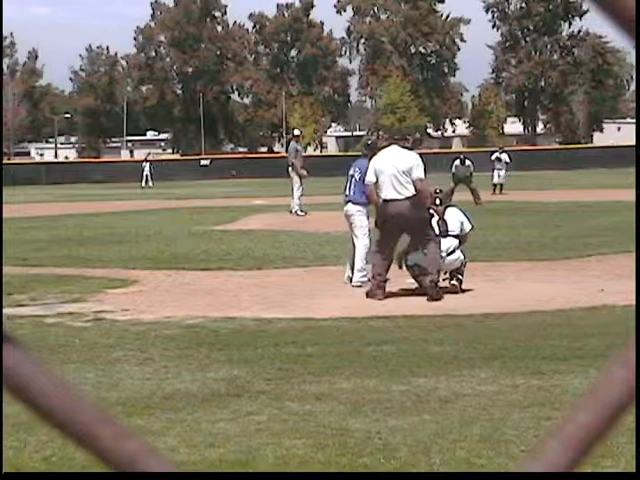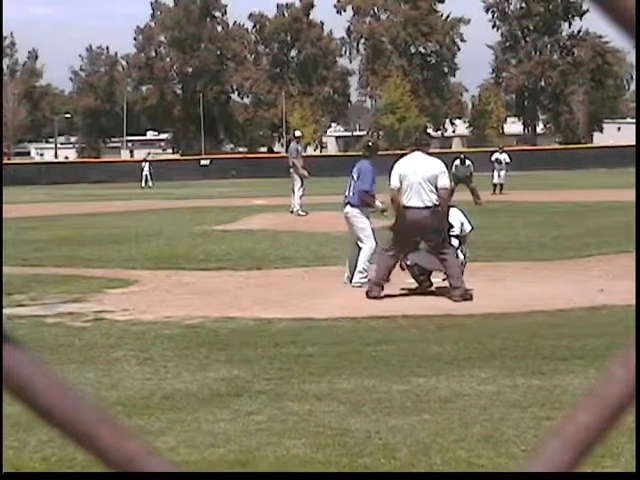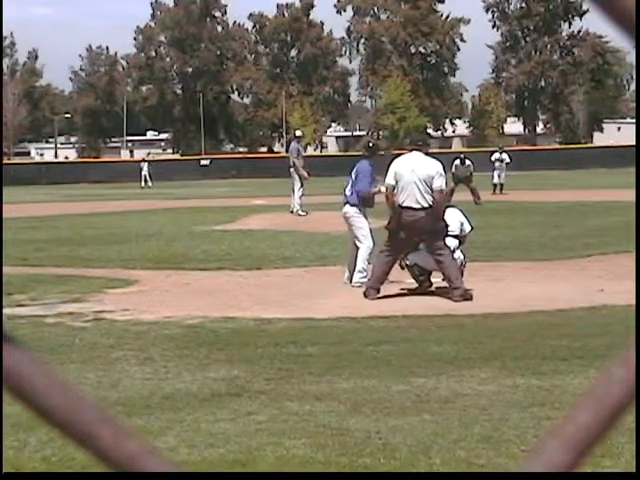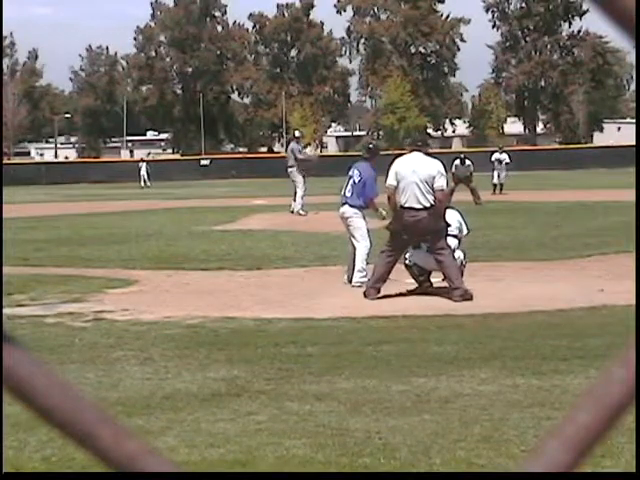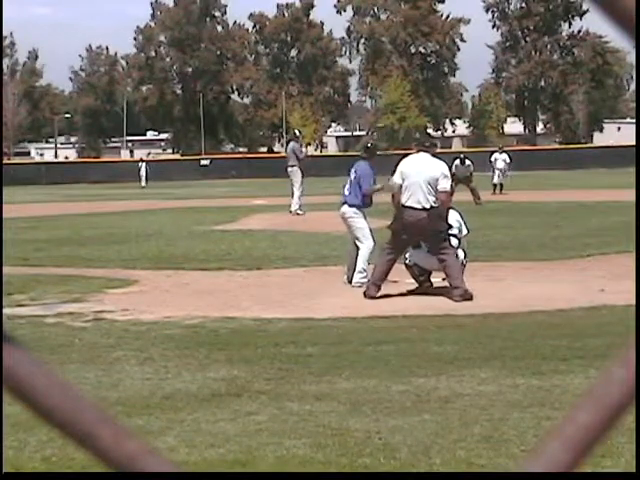
dt=0.5s
person 1, frame 1
left shoulder: (377, 158)
right shoulder: (412, 156)
left elbow: (370, 190)
right elbow: (420, 187)
left wrist: (380, 209)
right wrist: (426, 207)
left hip: (388, 208)
right hip: (411, 206)
left knee: (383, 248)
right knee: (429, 241)
left ankle: (377, 288)
right ankle: (431, 281)
person 1, frame 2
left shoulder: (400, 163)
right shoulder: (437, 164)
left elbow: (394, 195)
right elbow: (444, 196)
left wrist: (400, 215)
right wrist: (443, 217)
left hip: (408, 214)
right hip: (430, 214)
left knee: (392, 251)
right knee: (446, 251)
left ankle: (375, 287)
right ankle: (458, 290)
person 1, frame 3
left shoulder: (398, 162)
right shoulder: (434, 164)
left elbow: (389, 193)
right elbow: (438, 197)
left wrist: (395, 213)
right wrist: (438, 218)
left hip: (403, 215)
right hip: (426, 215)
left knee: (388, 252)
right knee: (442, 252)
left ankle: (372, 289)
right ankle: (458, 290)
person 1, frame 4
left shoulder: (398, 163)
right shoulder: (435, 164)
left elbow: (390, 194)
right elbow: (440, 197)
left wrist: (396, 215)
right wrist: (440, 218)
left hip: (405, 215)
right hip: (428, 216)
left knee: (390, 252)
right knee: (443, 252)
left ankle: (372, 289)
right ankle: (458, 290)
person 1, frame 5
left shoulder: (405, 162)
right shoulder: (440, 166)
left elbow: (395, 193)
right elbow: (443, 199)
left wrist: (399, 214)
right wrist: (442, 218)
left hip: (406, 214)
right hip: (429, 216)
left knee: (390, 251)
right knee: (446, 252)
left ankle: (372, 288)
right ankle: (459, 290)
person 2, frame 1
left shoulder: (355, 164)
right shoulder: (369, 166)
left hip: (349, 206)
right hip: (358, 208)
left knee: (356, 242)
right knee: (363, 243)
left ankle: (350, 275)
right ankle: (359, 278)
person 2, frame 2
left shoulder: (359, 165)
right shoulder: (368, 167)
right elbow: (363, 193)
left wrist: (375, 202)
right wrist: (377, 204)
left hip: (350, 208)
right hip: (357, 210)
left knee: (356, 244)
right knee: (369, 243)
left ankle: (350, 276)
right ankle: (359, 279)
person 2, frame 3
left shoulder: (360, 165)
right shoulder: (366, 167)
left elbow: (364, 188)
right elbow: (363, 192)
left wrist: (377, 189)
right wrist: (381, 189)
left hip: (349, 208)
right hip: (356, 210)
left knee: (356, 243)
right knee: (366, 244)
left ankle: (350, 276)
right ankle: (359, 279)
person 2, frame 4
left shoulder: (355, 166)
right shoulder: (369, 172)
right elbow: (369, 199)
right wrist: (379, 211)
left hip: (345, 208)
right hip: (354, 211)
left knee: (356, 243)
right knee: (363, 244)
left ankle: (350, 276)
right ankle: (358, 279)
person 2, frame 5
left shoulder: (357, 165)
right shoulder: (366, 168)
right elbow: (368, 190)
left wrist: (379, 186)
right wrist: (383, 186)
left hip: (347, 208)
right hip: (354, 210)
left knee: (357, 243)
right knee: (367, 243)
left ankle: (350, 276)
right ankle: (359, 279)
